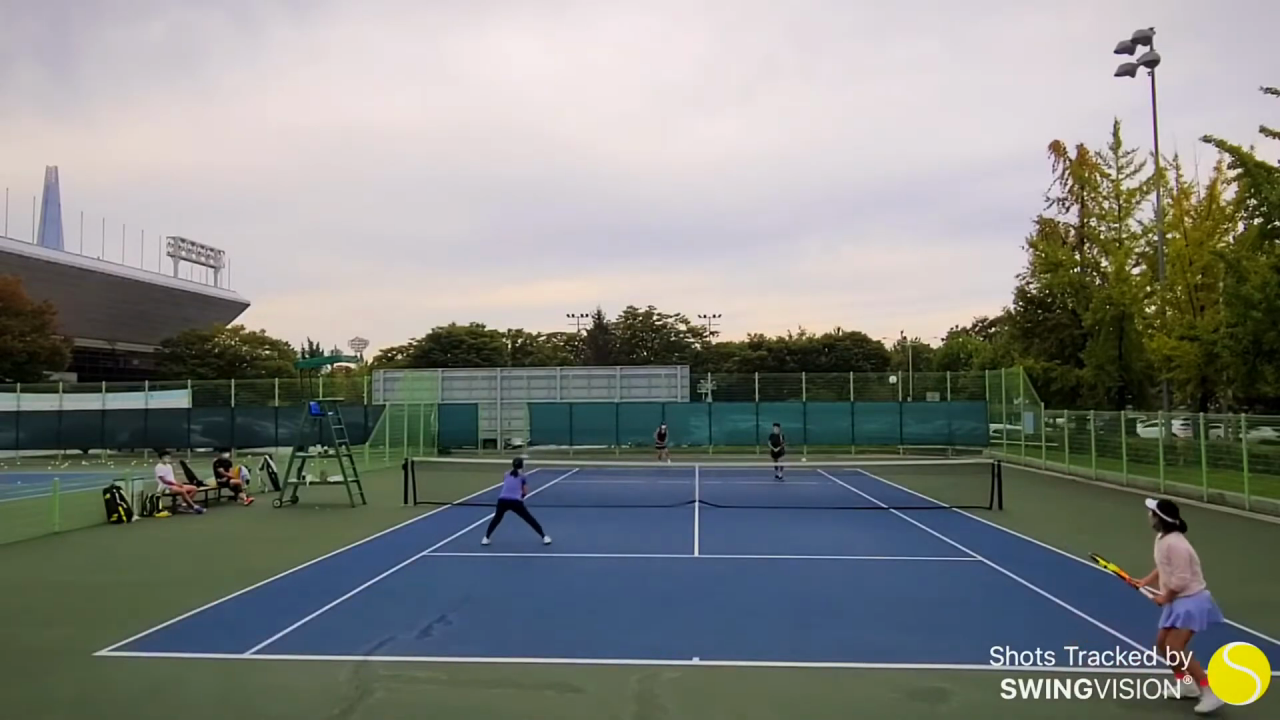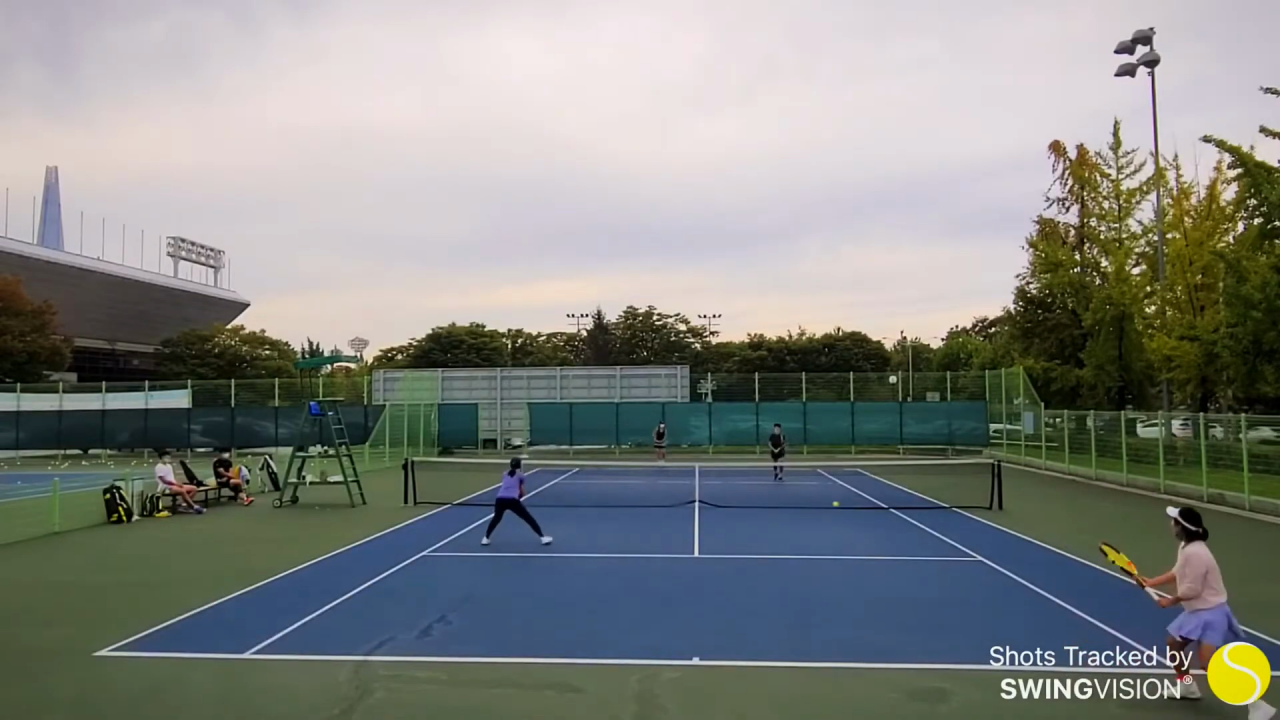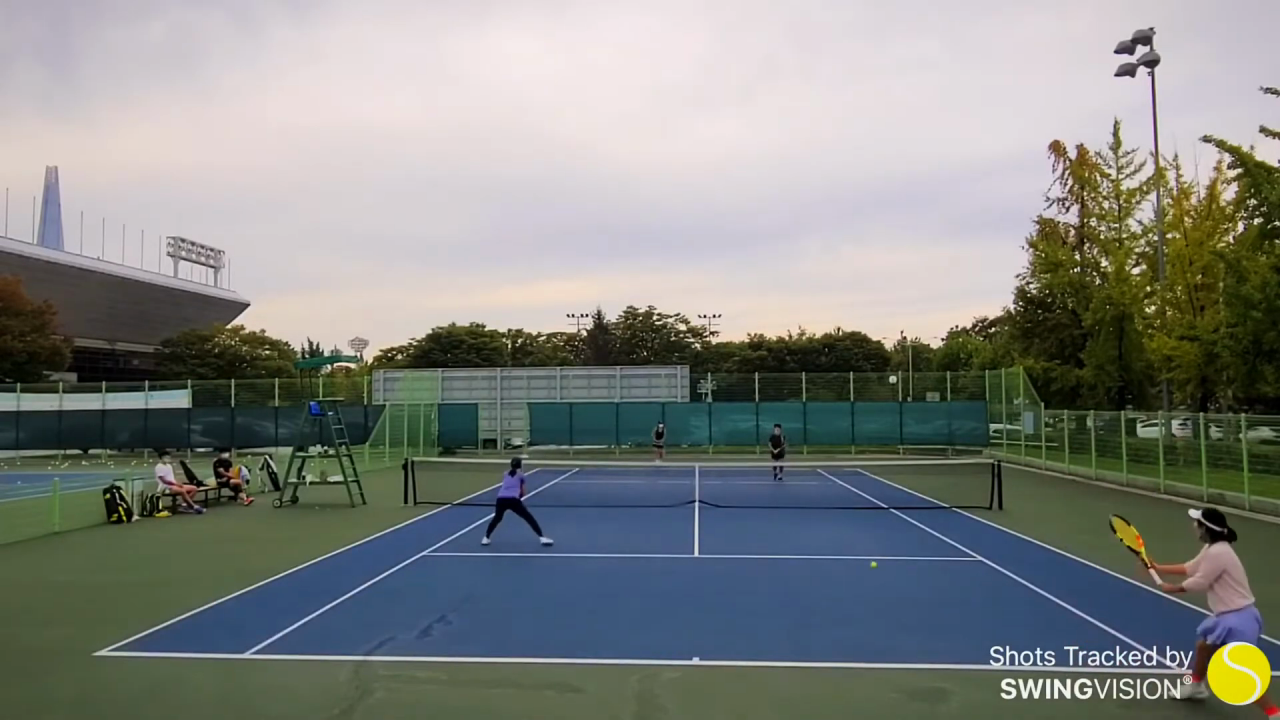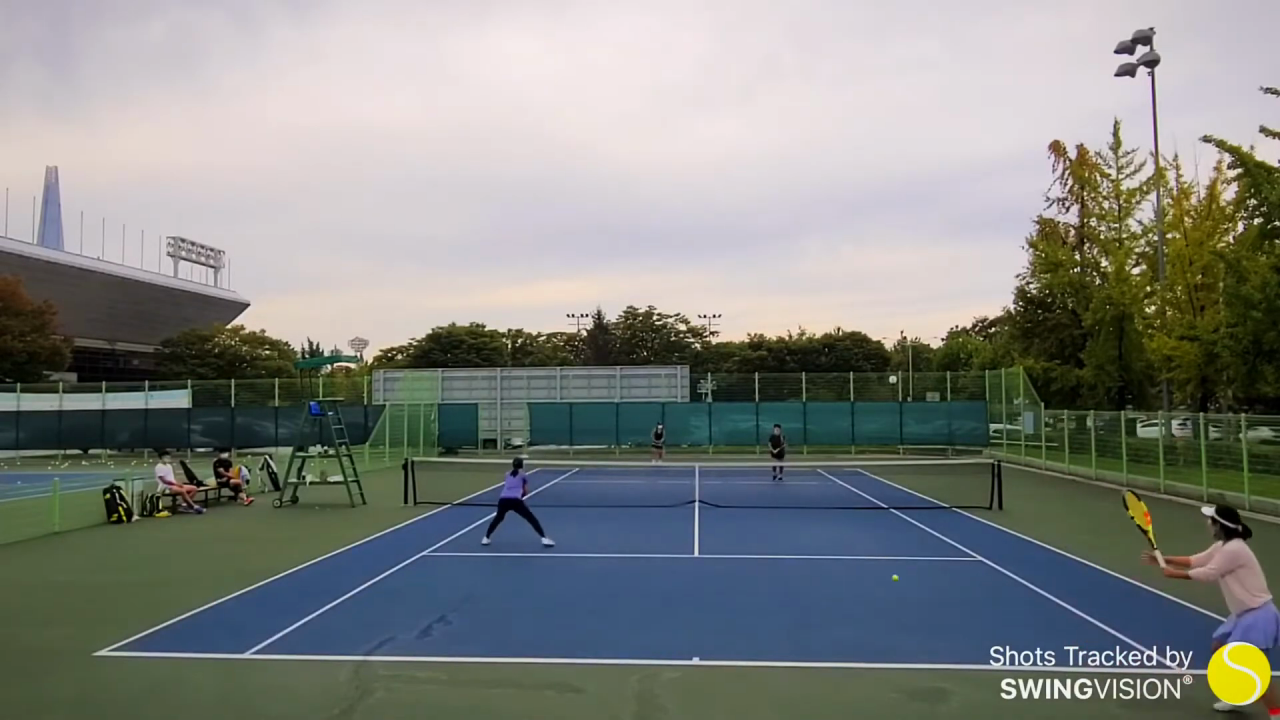
dt=0.1s
person 1, frame 1
left shoulder: (1174, 543)
right shoulder: (1162, 538)
left elbow: (1181, 580)
right elbow: (1163, 569)
left wrist: (1165, 597)
right wrist: (1144, 582)
left hip: (1191, 601)
right hip: (1179, 601)
left knee: (1175, 649)
right knee: (1162, 644)
left ankle: (1210, 692)
right ankle: (1188, 685)
person 1, frame 2
left shoulder: (1195, 553)
right shoulder: (1185, 547)
left elbow: (1191, 589)
right elbow: (1178, 573)
left wrist: (1170, 601)
right wrist: (1151, 582)
left hip: (1210, 614)
right hip: (1197, 612)
left knee: (1210, 664)
right knee: (1173, 646)
left ankle: (1259, 706)
right ankle: (1187, 686)
person 1, frame 3
left shoulder: (1218, 553)
right shoulder: (1211, 549)
left elbow: (1199, 583)
right elbow: (1190, 568)
left wrist: (1172, 588)
right wrist: (1159, 568)
left hip: (1238, 618)
right hip: (1226, 615)
right knee: (1202, 649)
left ankle: (1274, 714)
right ankle: (1195, 687)
person 1, frame 4
left shoulder: (1233, 550)
right shoulder: (1223, 547)
left elbow: (1208, 574)
right elbow: (1195, 560)
left wrist: (1176, 574)
right wrist: (1166, 559)
left hip: (1256, 616)
right hip: (1245, 615)
right knee: (1218, 650)
